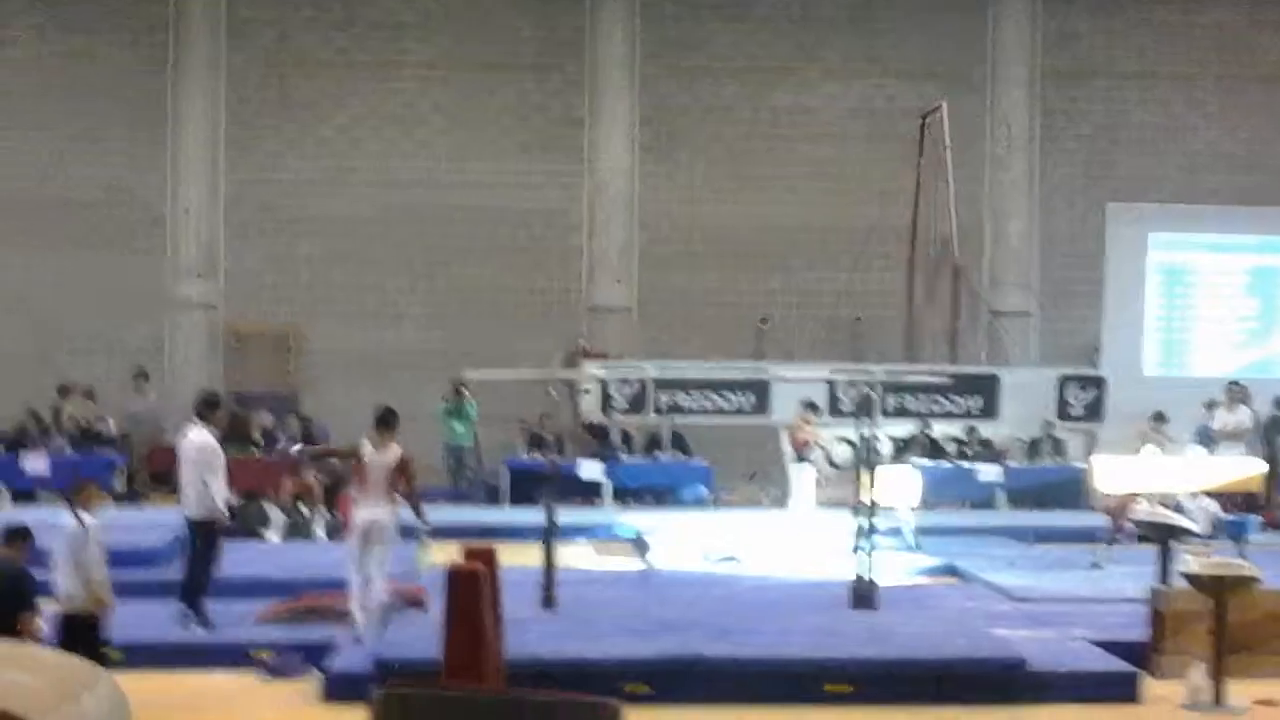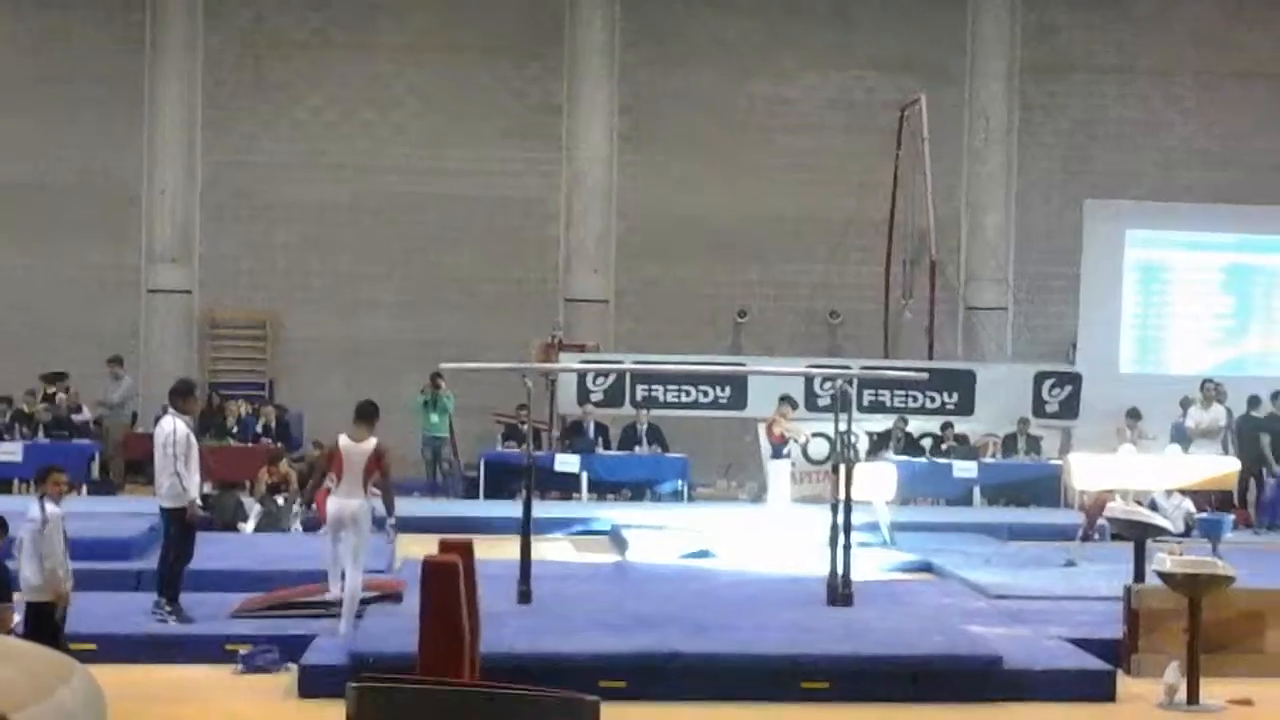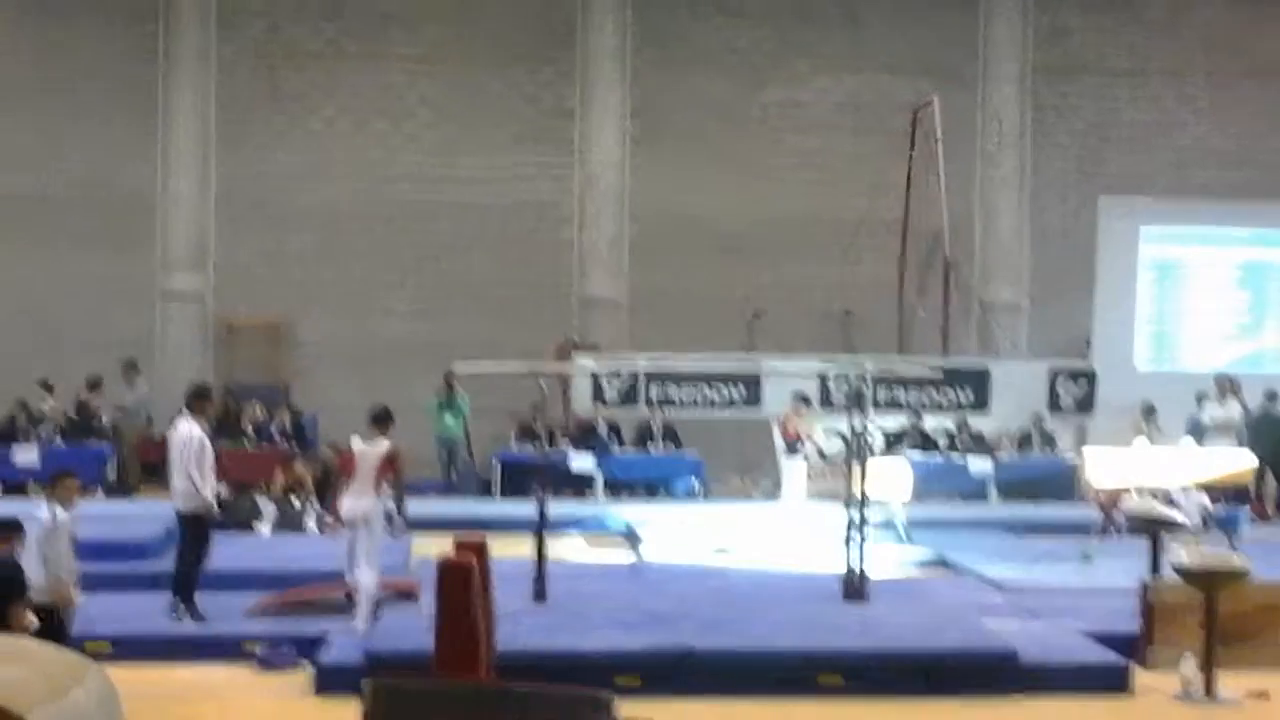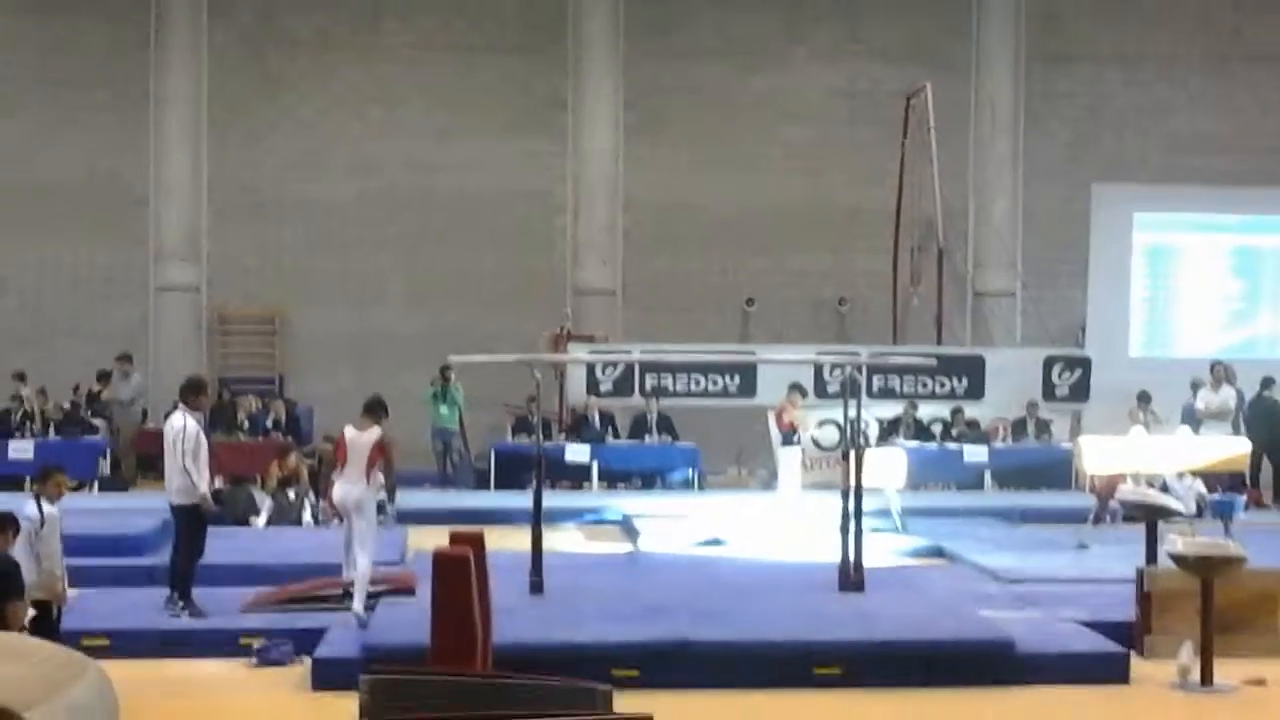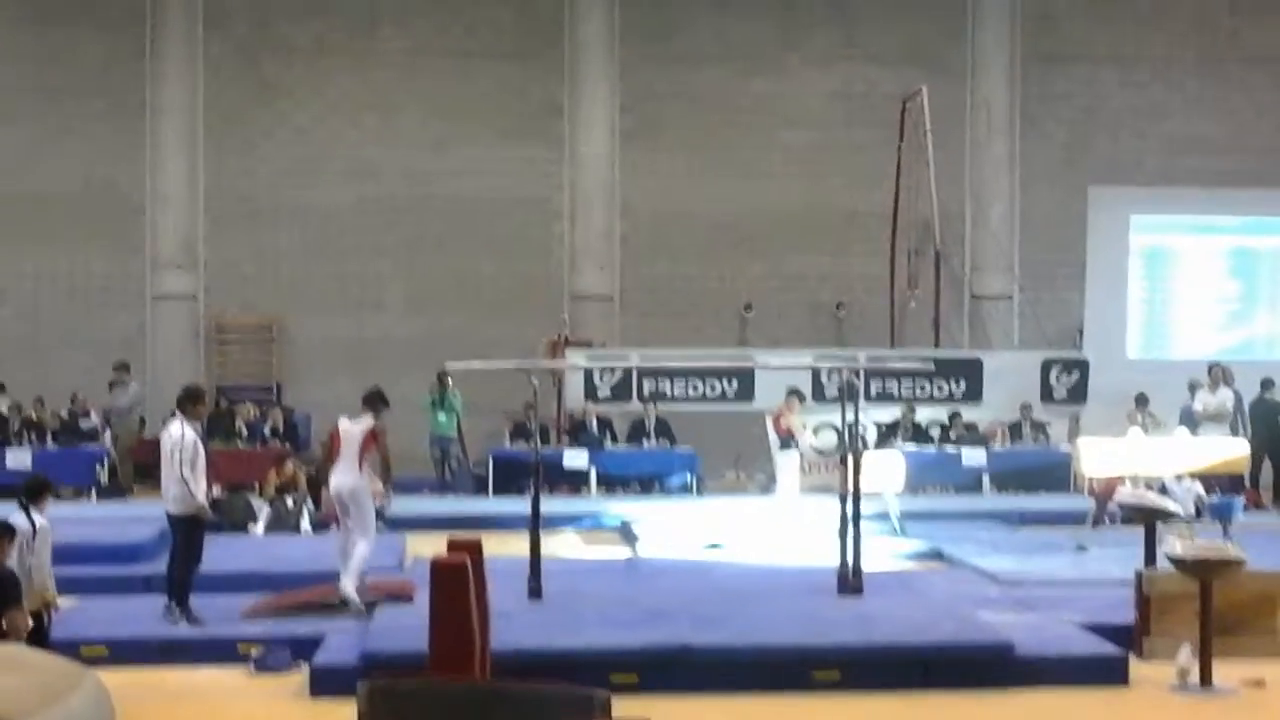
dt=0.2s
person 1, frame 1
left shoulder: (188, 435)
right shoulder: (205, 440)
right elbow: (206, 478)
right wrist: (218, 510)
left hip: (193, 507)
right hip: (207, 510)
left knee: (196, 558)
right knee: (203, 561)
left ankle: (189, 606)
right ankle: (194, 611)
person 1, frame 2
left shoulder: (165, 423)
right shoulder: (179, 429)
right elbow: (178, 468)
right wrist: (191, 501)
left hip: (168, 498)
right hip: (181, 500)
left knee: (170, 550)
right knee: (181, 553)
left ankle: (162, 600)
right ankle: (170, 604)
person 1, frame 3
left shoulder: (181, 427)
right shoulder: (193, 432)
right elbow: (190, 470)
right wrist: (206, 501)
left hip: (185, 501)
right hip: (195, 503)
left knee: (187, 552)
right knee: (195, 554)
left ankle: (179, 600)
right ankle: (186, 604)
person 1, frame 4
left shoulder: (175, 419)
right shoulder: (188, 425)
right elbow: (186, 464)
right wrist: (202, 494)
left hip: (178, 495)
right hip: (191, 497)
left knee: (182, 547)
right knee: (192, 550)
left ankle: (175, 595)
right ankle: (183, 600)
person 1, frame 5
left shoulder: (171, 428)
right shoulder: (186, 434)
right elbow: (183, 473)
right wrist: (200, 503)
left hip: (175, 503)
right hip: (188, 506)
left knee: (179, 555)
right knee: (189, 558)
left ankle: (173, 603)
right ankle: (180, 607)
person 2, frame 1
left shoulder: (360, 450)
right shoulder: (401, 456)
left elbow: (328, 452)
right elbow: (411, 493)
left wrist: (303, 451)
right wrist: (422, 522)
left hip: (361, 513)
right hip: (385, 515)
left knee: (357, 566)
right knee: (380, 574)
left ankle: (357, 612)
right ankle: (370, 629)
person 2, frame 2
left shoulder: (337, 442)
right shoulder: (377, 448)
left elbow: (318, 476)
right elbow: (386, 487)
left wrist: (305, 502)
right wrist: (390, 518)
left hip: (335, 503)
right hip: (358, 507)
left knee: (335, 542)
right knee: (354, 567)
left ankle: (335, 586)
right ankle: (345, 624)
person 2, frame 3
left shoulder: (352, 445)
right shoulder: (390, 450)
left elbow: (344, 480)
right elbow: (397, 486)
left wrist: (338, 510)
right wrist: (400, 515)
left hip: (348, 504)
right hip: (371, 506)
left knee: (353, 533)
right knee: (370, 566)
left ankle: (351, 578)
right ankle: (362, 620)
person 2, frame 4
left shoulder: (344, 433)
right shoulder: (382, 438)
left elbow: (334, 467)
right elbow: (389, 473)
left wrist: (328, 497)
right wrist: (390, 502)
left hip: (340, 491)
right hip: (362, 493)
left knee: (349, 525)
right knee: (364, 552)
left ankle: (348, 574)
right ankle: (358, 602)
person 2, frame 5
left shoulder: (341, 423)
right shoulder: (375, 427)
left elbow: (326, 458)
right elbow: (385, 460)
right wrist: (385, 486)
left hip: (336, 482)
right hip: (357, 483)
left knee: (346, 530)
right knee: (365, 538)
left ankle: (345, 578)
right ankle: (349, 582)
